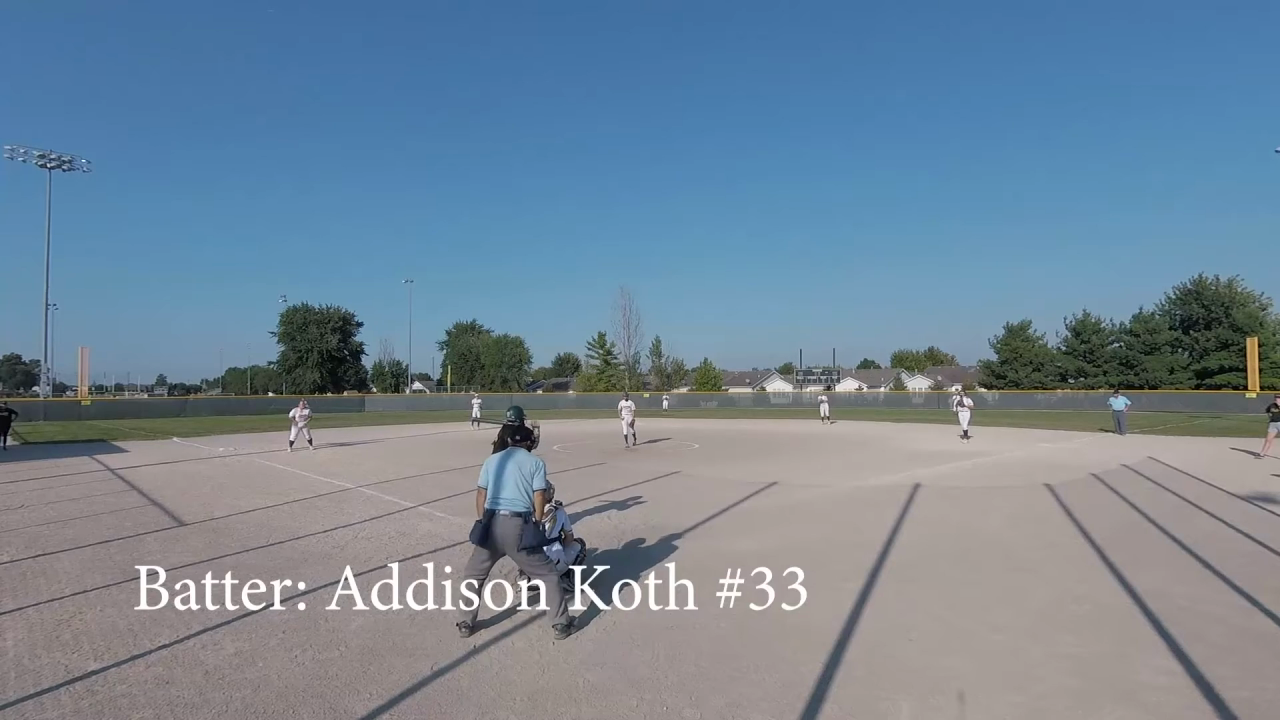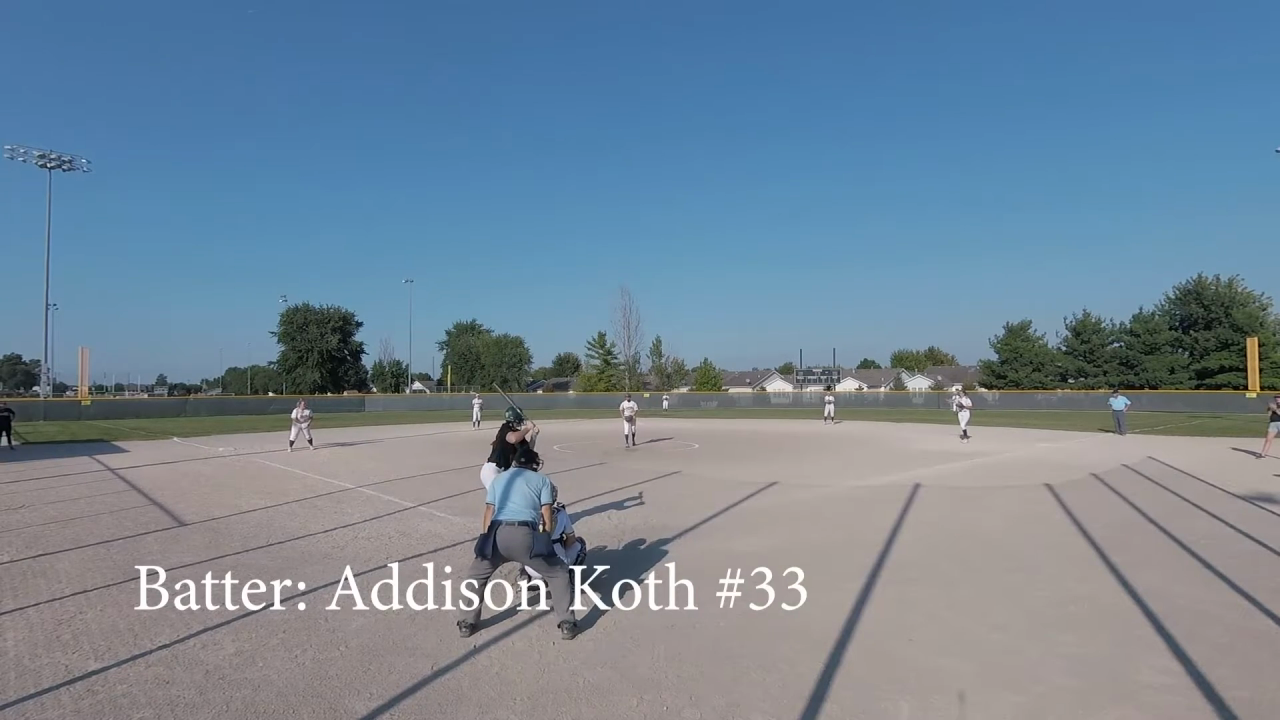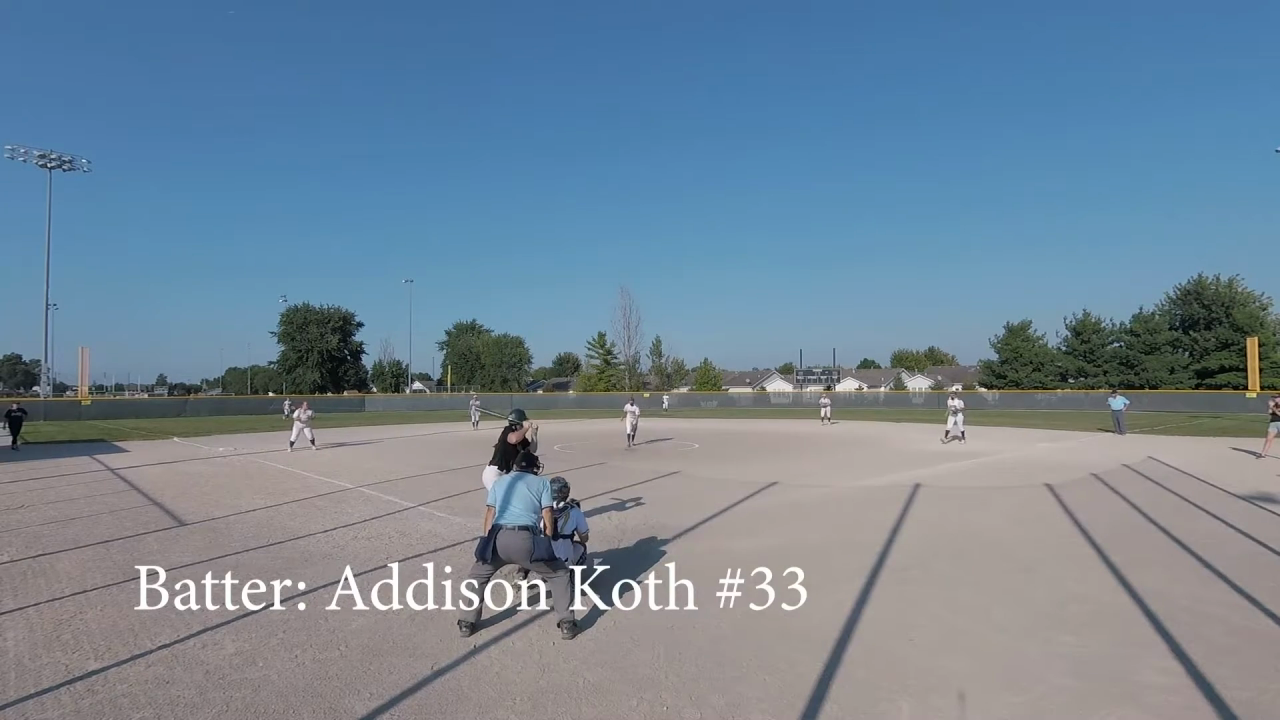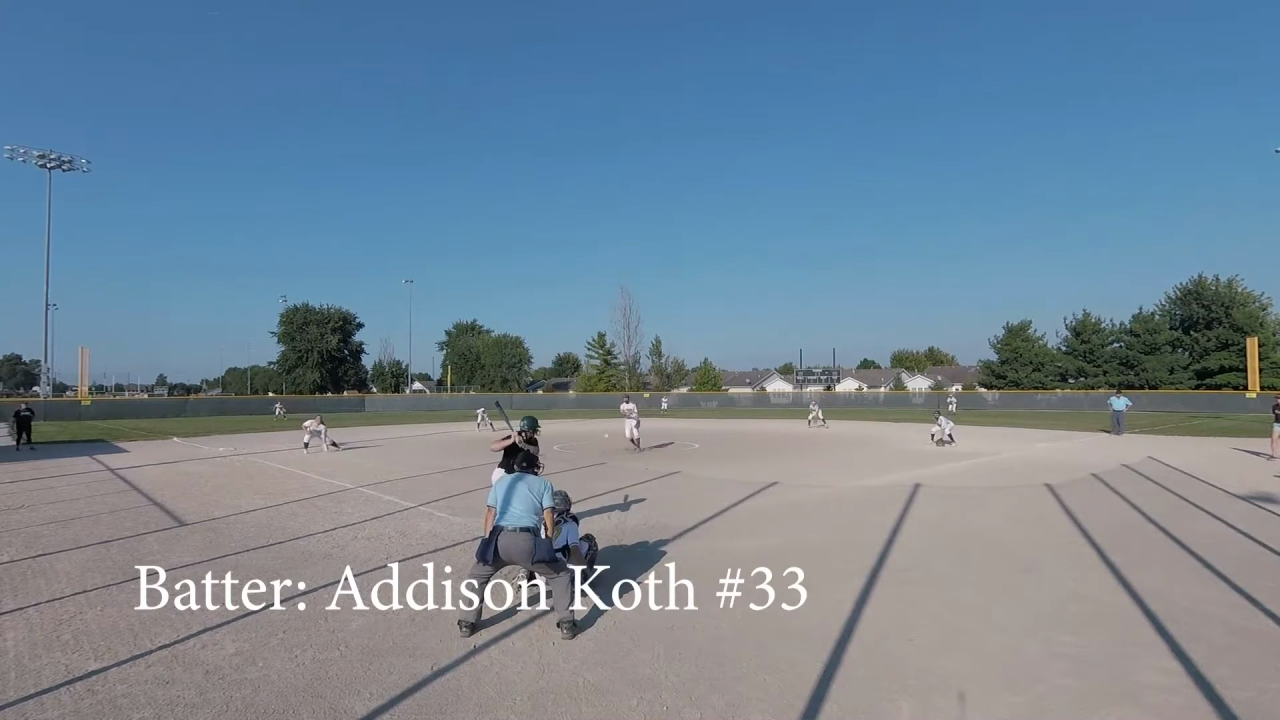
dt=1s
person 1, frame 1
left shoulder: (492, 460)
right shoulder: (536, 462)
left elbow: (481, 494)
right elbow: (539, 497)
left wrist: (482, 523)
right wrist: (537, 525)
left hip: (492, 523)
right hip: (519, 525)
left knee: (474, 574)
right knee: (547, 574)
left ankle: (466, 623)
right ankle: (560, 624)
person 1, frame 2
left shoulder: (499, 478)
right shoulder: (541, 480)
left elbow: (489, 510)
right elbow: (546, 513)
left wrist: (486, 539)
right wrist: (546, 541)
left hip: (498, 534)
right hip: (526, 535)
left knee: (476, 576)
right knee: (559, 573)
left ankle: (467, 623)
right ankle: (566, 624)
person 1, frame 3
left shoulder: (500, 481)
right shoulder: (542, 483)
left elbow: (490, 513)
right elbow: (547, 515)
left wrist: (487, 543)
left hip: (498, 537)
right hip: (525, 539)
left knee: (477, 576)
right knee: (560, 573)
left ankle: (467, 623)
right ankle: (566, 624)
person 1, frame 4
left shoulder: (501, 482)
right shoulder: (543, 484)
left elbow: (490, 514)
right elbow: (548, 517)
left wrist: (488, 544)
right wrist: (548, 547)
left hip: (500, 539)
right hip: (527, 541)
left knee: (477, 576)
right knee: (561, 574)
left ankle: (467, 623)
right ankle: (566, 624)
